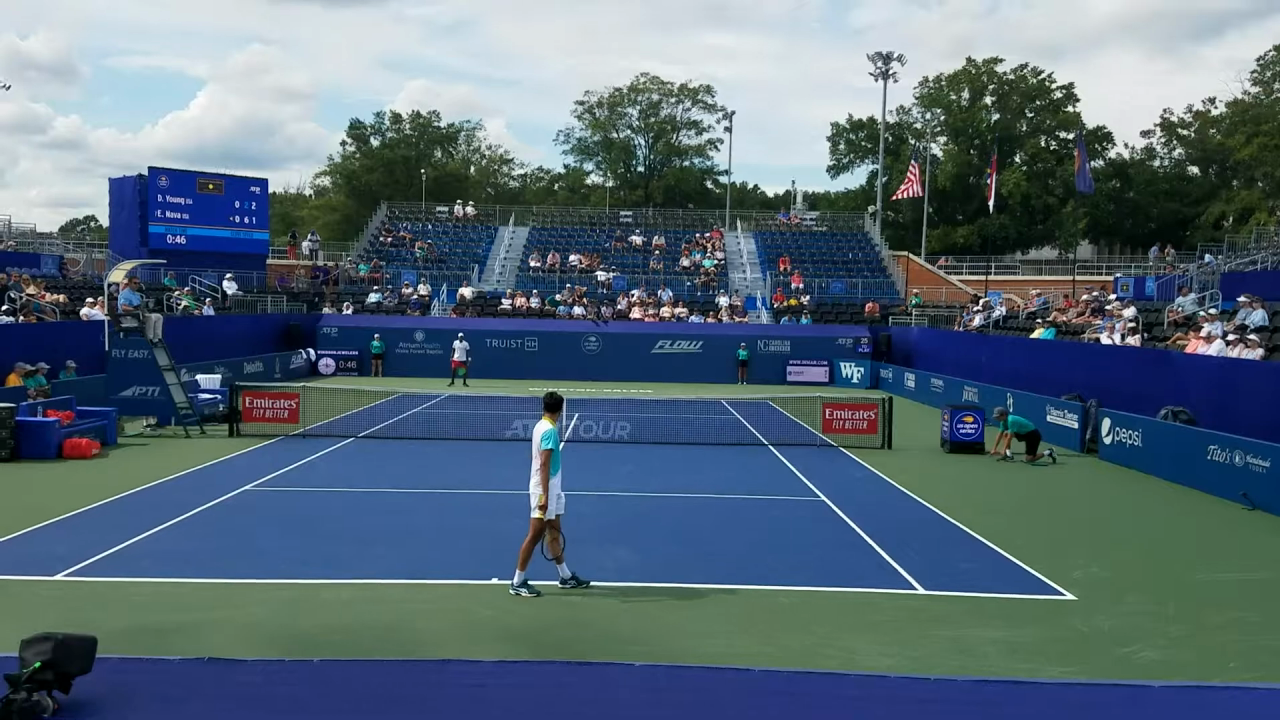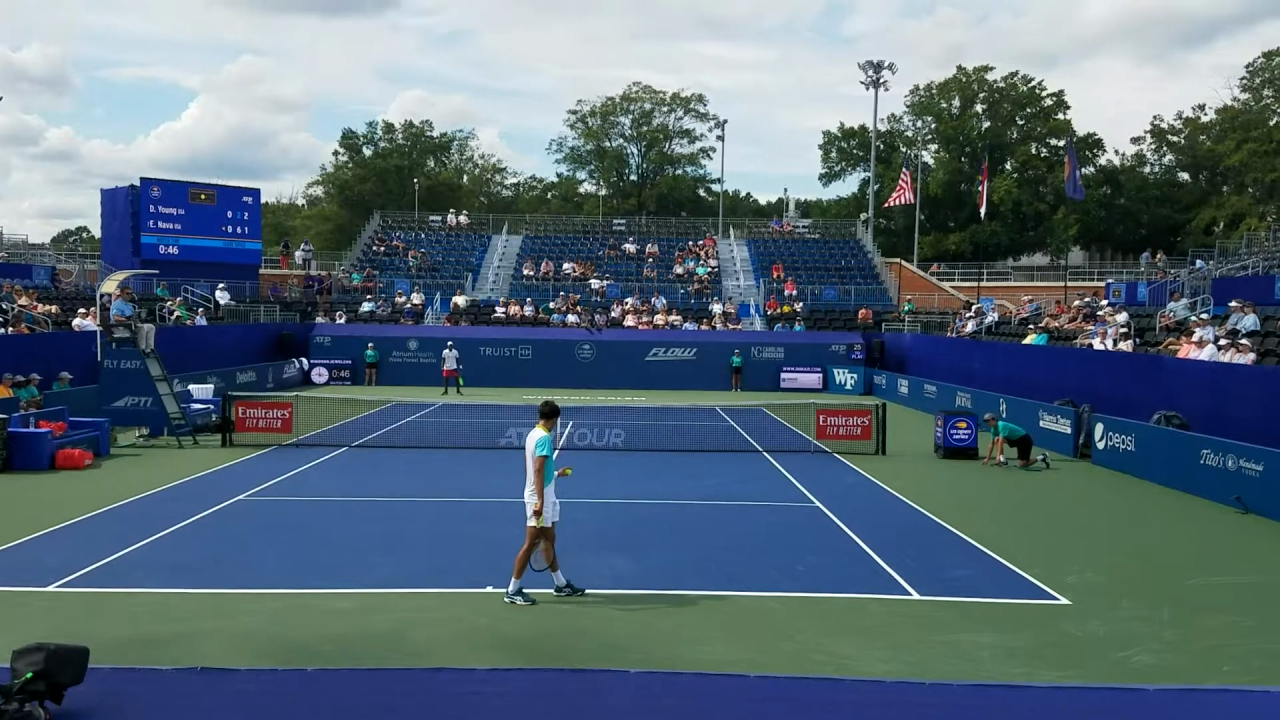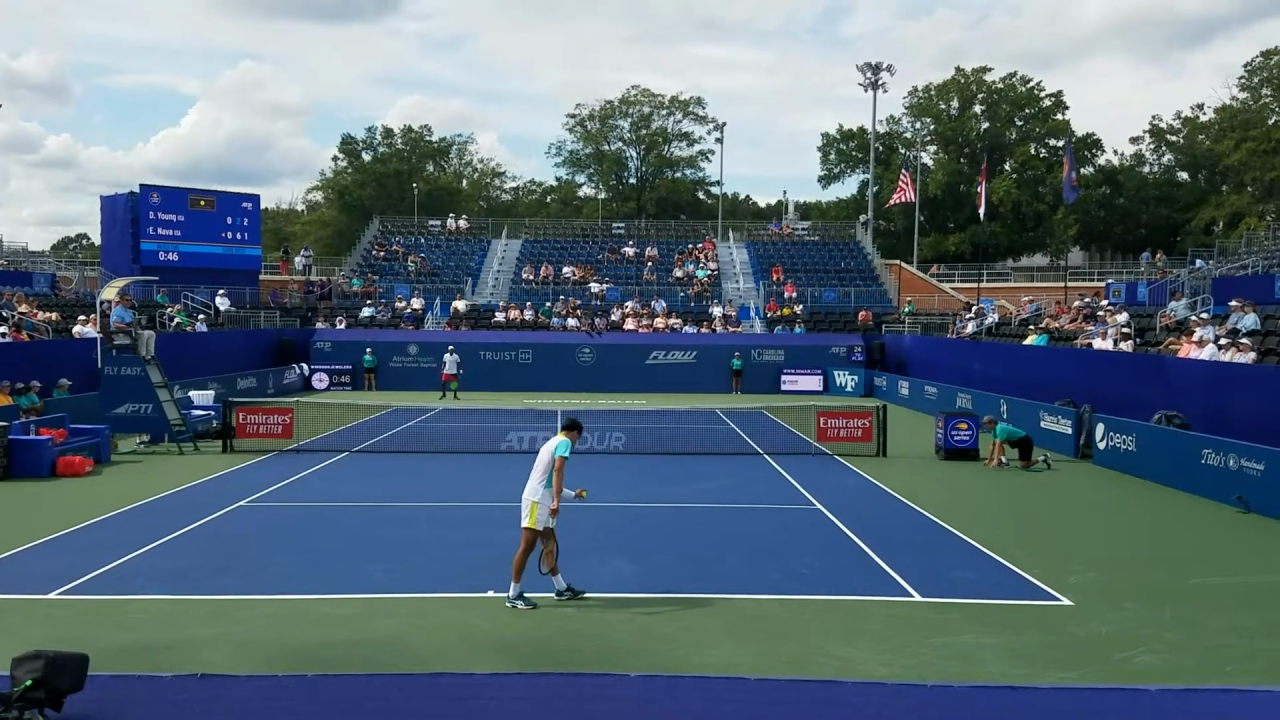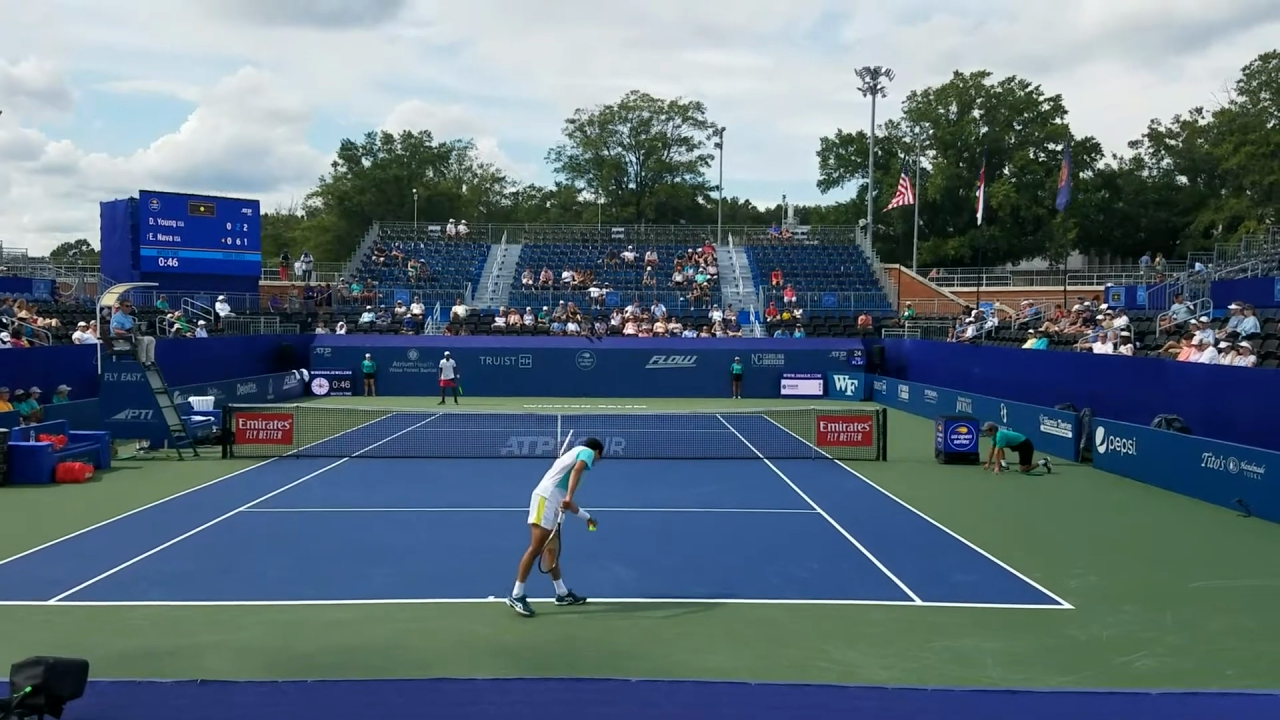
dt=0.4s
person 1, frame 1
left shoulder: (541, 426)
right shoulder: (550, 430)
right elbow: (544, 465)
right wrist: (545, 496)
left hip: (552, 490)
right hip: (544, 491)
left knee: (554, 533)
right knee: (535, 536)
left ankle: (565, 577)
right ankle: (517, 582)
person 1, frame 2
left shoulder: (533, 434)
right shoulder: (544, 437)
right elbow: (538, 471)
left wrist: (556, 474)
right wrist: (540, 502)
left hip: (546, 497)
right hip: (539, 499)
left knee: (549, 541)
right knee: (531, 544)
left ankle: (561, 585)
right ankle: (512, 591)
person 1, frame 3
left shoulder: (553, 442)
right shoulder: (564, 442)
right elbow: (558, 470)
left wrist: (573, 495)
right wrist: (556, 500)
left hip: (543, 499)
right hip: (536, 500)
right knee: (527, 547)
left ankle: (561, 588)
right ankle: (513, 595)
person 1, frame 4
right shoulder: (587, 451)
left elbow: (569, 503)
right elbow: (577, 470)
left wrist: (587, 517)
right wrist: (569, 497)
left hip: (552, 500)
right hip: (546, 497)
right knee: (536, 547)
left ankle: (562, 593)
right ankle: (516, 595)
